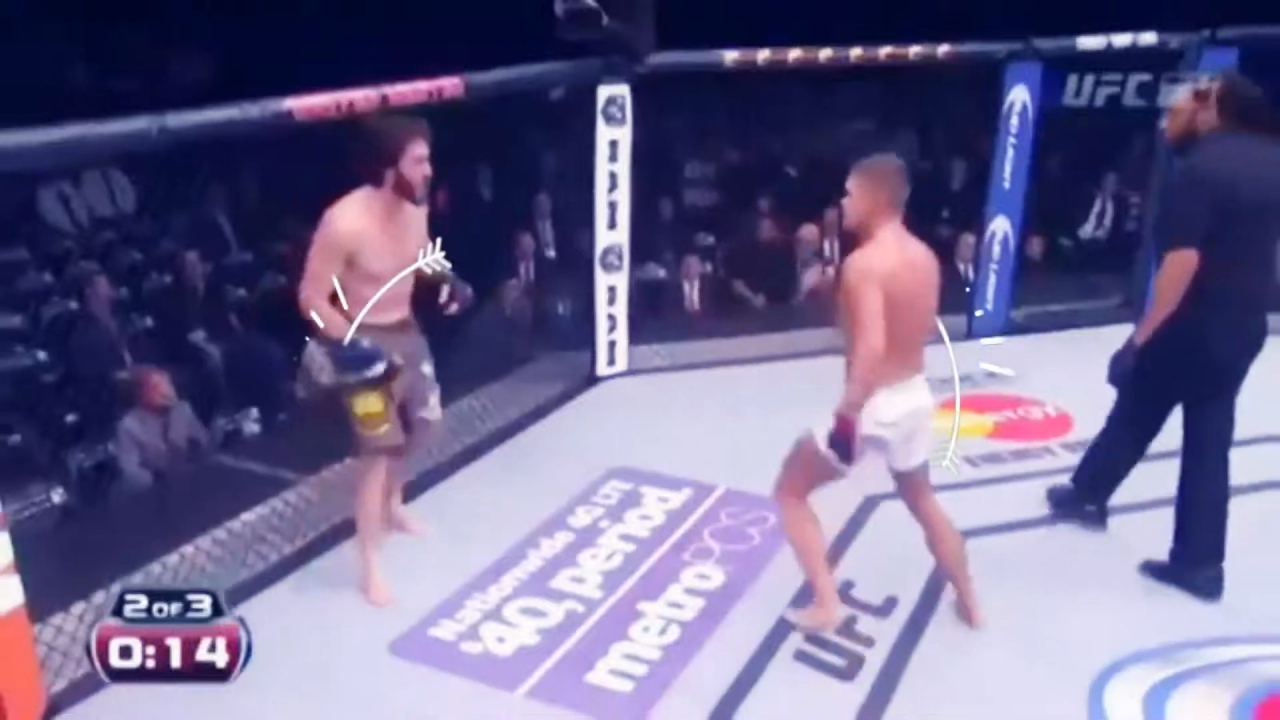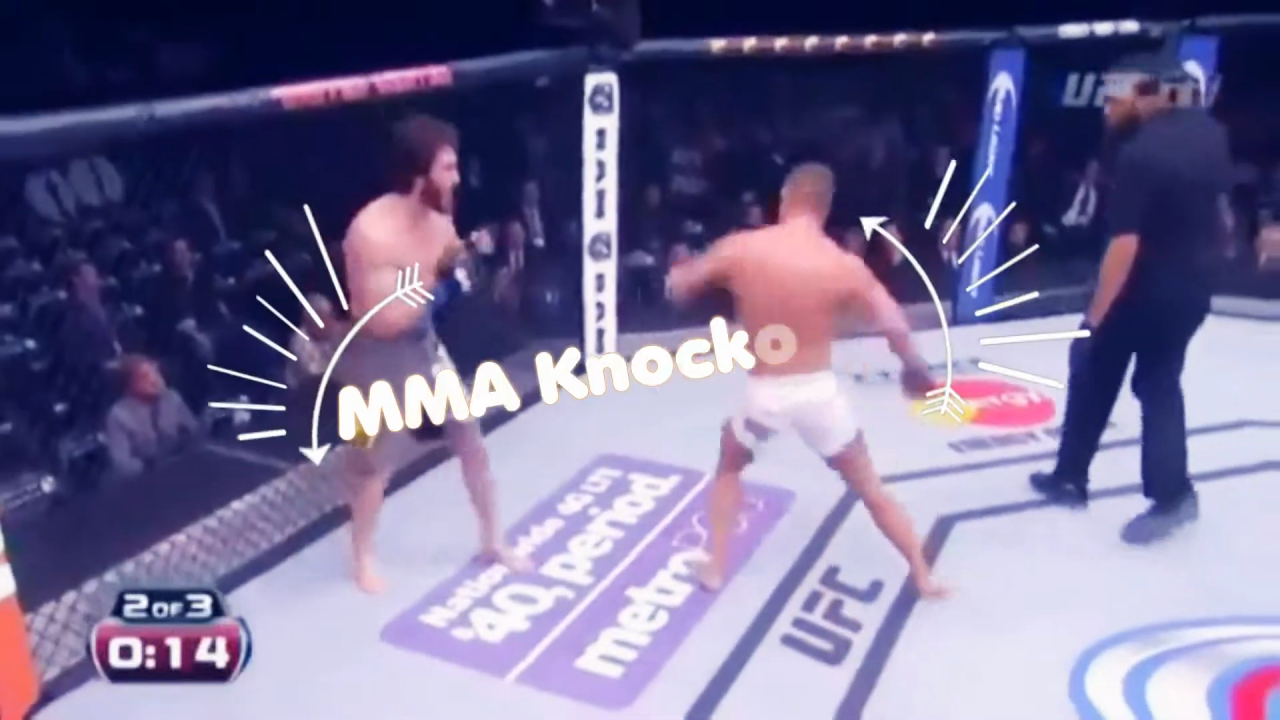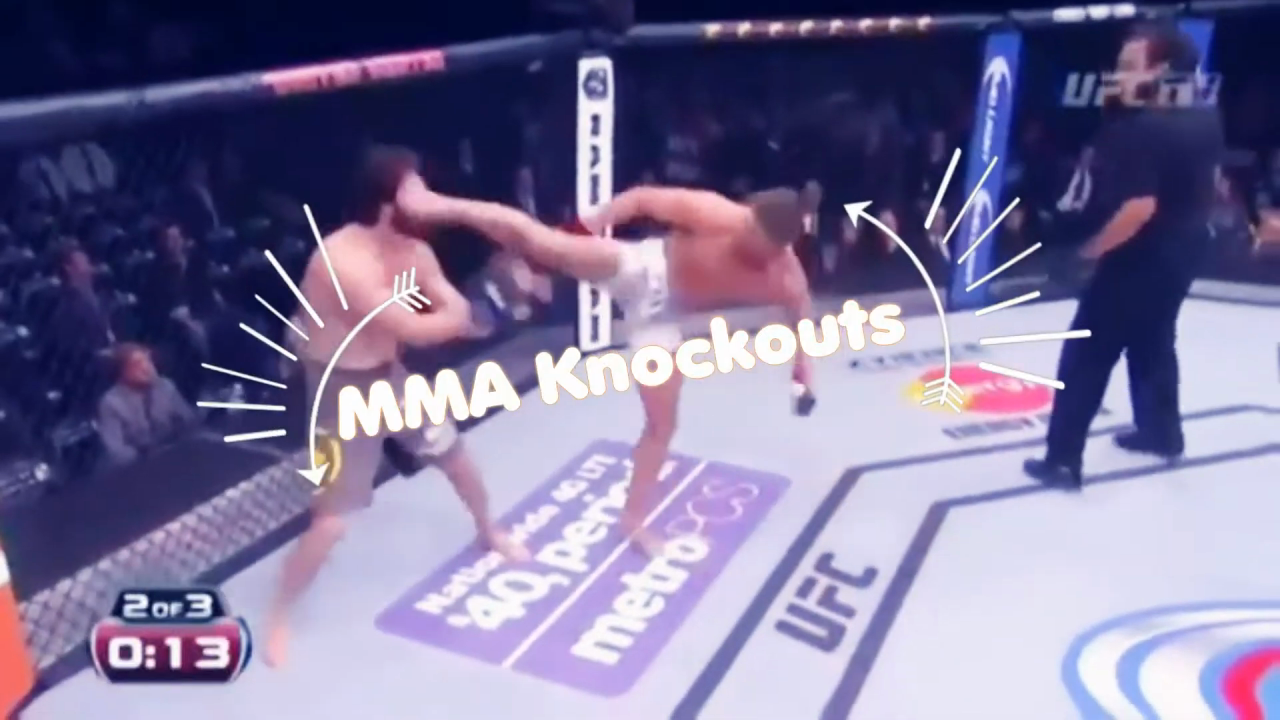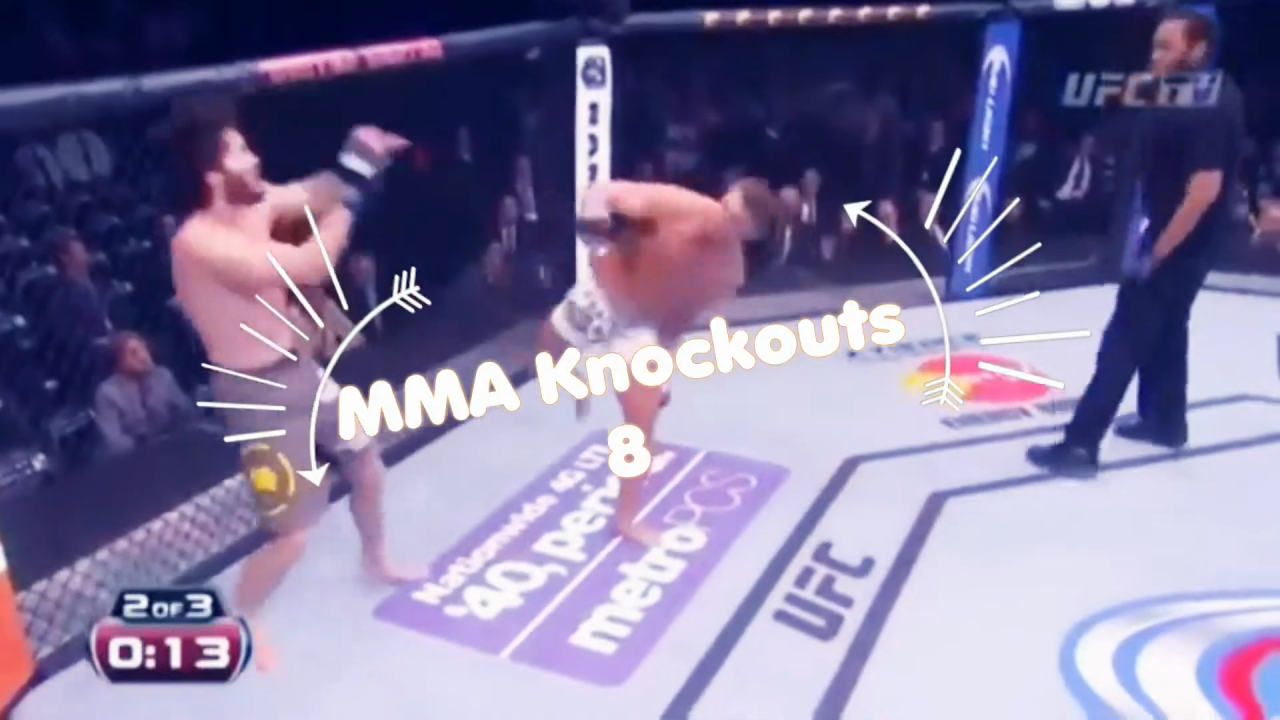
dt=0.3s
person 1, frame 1
left shoulder: (415, 208)
right shoulder: (343, 225)
right elbow: (310, 299)
right wrist: (355, 346)
left hip: (407, 335)
right hip: (367, 347)
left knee: (421, 430)
right knee: (380, 454)
left ankle: (390, 503)
right ankle: (369, 566)
person 1, frame 2
left shoulder: (437, 216)
right shoulder: (372, 233)
left elbow: (455, 261)
right elbow: (380, 322)
left hip: (422, 342)
right hip: (377, 353)
left knee: (472, 444)
right knee: (376, 466)
left ankle: (492, 540)
right ankle: (362, 554)
person 1, frame 3
left shoulder: (410, 247)
right shoulder: (344, 261)
left elbow: (448, 308)
right elbow: (414, 329)
right wrist: (480, 316)
left hip: (386, 376)
right hip: (337, 389)
left knee: (458, 460)
right knee: (331, 523)
left ankle: (490, 534)
right ankle: (278, 617)
person 1, frame 4
left shoulder: (254, 208)
right shoulder: (200, 244)
left elbow: (310, 195)
right elbow: (307, 268)
left wrist: (356, 166)
right wrist: (351, 189)
left hip: (299, 370)
right hip: (255, 392)
left knee: (368, 468)
right knee: (292, 534)
left ankle: (376, 559)
right ankle: (242, 620)
person 2, frame 1
left shoulder: (1196, 170)
left elbow: (1181, 263)
left wrist: (1139, 338)
left hip: (1194, 322)
left knee: (1137, 413)
right knee: (1209, 436)
left ankle: (1089, 497)
right ankle: (1200, 562)
person 2, frame 2
left shoulder: (1139, 156)
right shoulder: (1210, 133)
left elbow: (1125, 246)
right elbow: (1215, 200)
left wrist: (1093, 321)
left hip: (1142, 290)
right hip: (1194, 285)
left knee: (1093, 378)
right knee: (1160, 384)
left ankle: (1070, 478)
right ankle: (1171, 494)
person 2, frame 3
left shoulder: (1149, 125)
right shoulder: (1204, 112)
left elbow: (1140, 208)
right elbow: (1206, 181)
left wrist: (1088, 251)
left hip: (1141, 256)
right hip: (1183, 250)
left knee: (1086, 356)
right knee: (1152, 339)
left ankle: (1063, 460)
right ankle: (1161, 433)
person 2, frame 4
left shoulder: (1204, 106)
right shoulder: (1212, 93)
left elbow: (1206, 187)
left wrist: (1156, 252)
left hip: (1183, 239)
right hip: (1193, 235)
left knee: (1125, 338)
right knee: (1165, 327)
left ankle: (1080, 445)
right ankle: (1165, 421)
person 3, frame 1
left shoulder: (862, 264)
right shoulder: (922, 255)
left elbow: (871, 346)
left wrist: (846, 418)
left hip: (872, 409)
right hip: (914, 398)
left knee: (792, 491)
right knee: (923, 504)
left ankle: (825, 603)
right ankle: (968, 602)
person 3, frame 2
left shoulder: (745, 248)
right shoulder: (846, 265)
left elbow: (680, 284)
right elbow: (893, 322)
right wrist: (914, 366)
left hip: (766, 398)
right hip: (819, 394)
left knee: (728, 468)
right knee: (867, 486)
left ankle: (714, 566)
right ankle: (921, 573)
person 3, frame 3
left shoulder: (785, 281)
right shoulder: (717, 215)
left elbow: (801, 322)
right elbow: (644, 198)
left wrist: (804, 375)
right wrist: (589, 227)
left hip: (661, 312)
right hip: (648, 271)
left knee: (661, 428)
right knee: (544, 241)
left ankle: (635, 521)
right ankle: (443, 206)
person 3, frame 4
left shoulder: (727, 275)
right shoulder: (678, 207)
left elbow: (681, 317)
right elbow: (608, 195)
right wrist: (592, 211)
left hip: (634, 326)
right hip: (596, 295)
left knee: (642, 429)
right knee: (548, 355)
left ankle: (627, 518)
